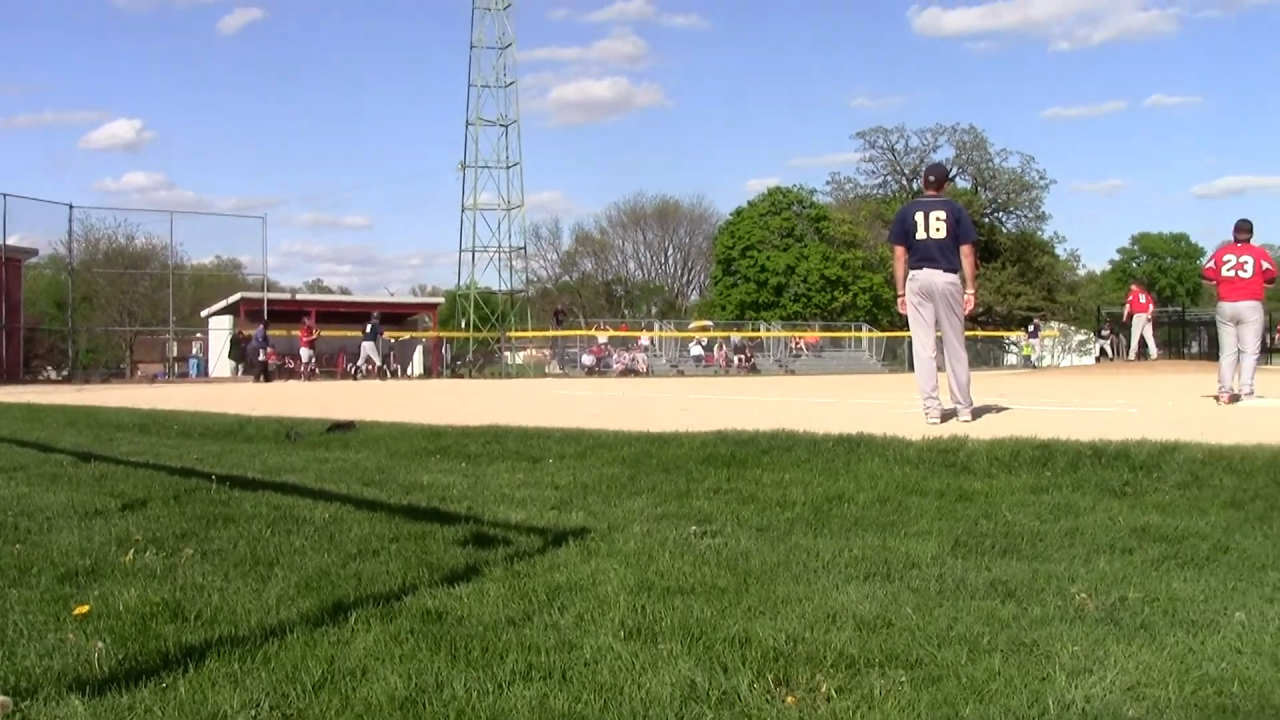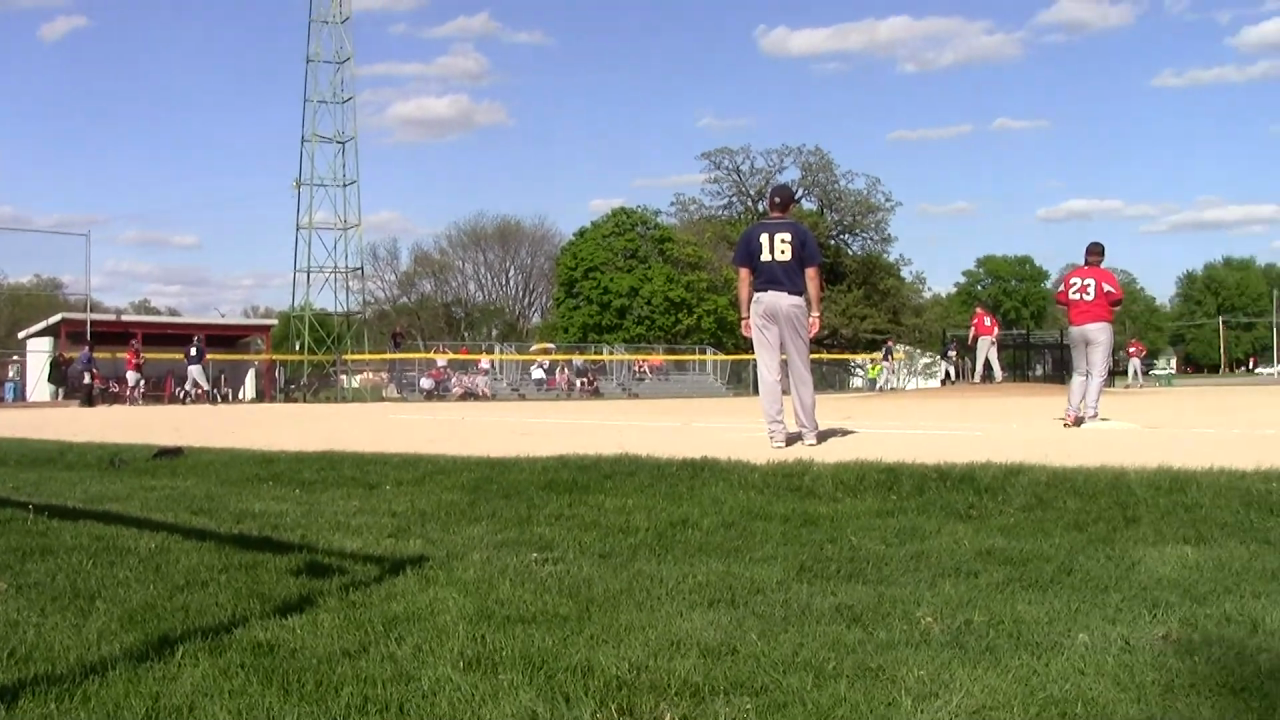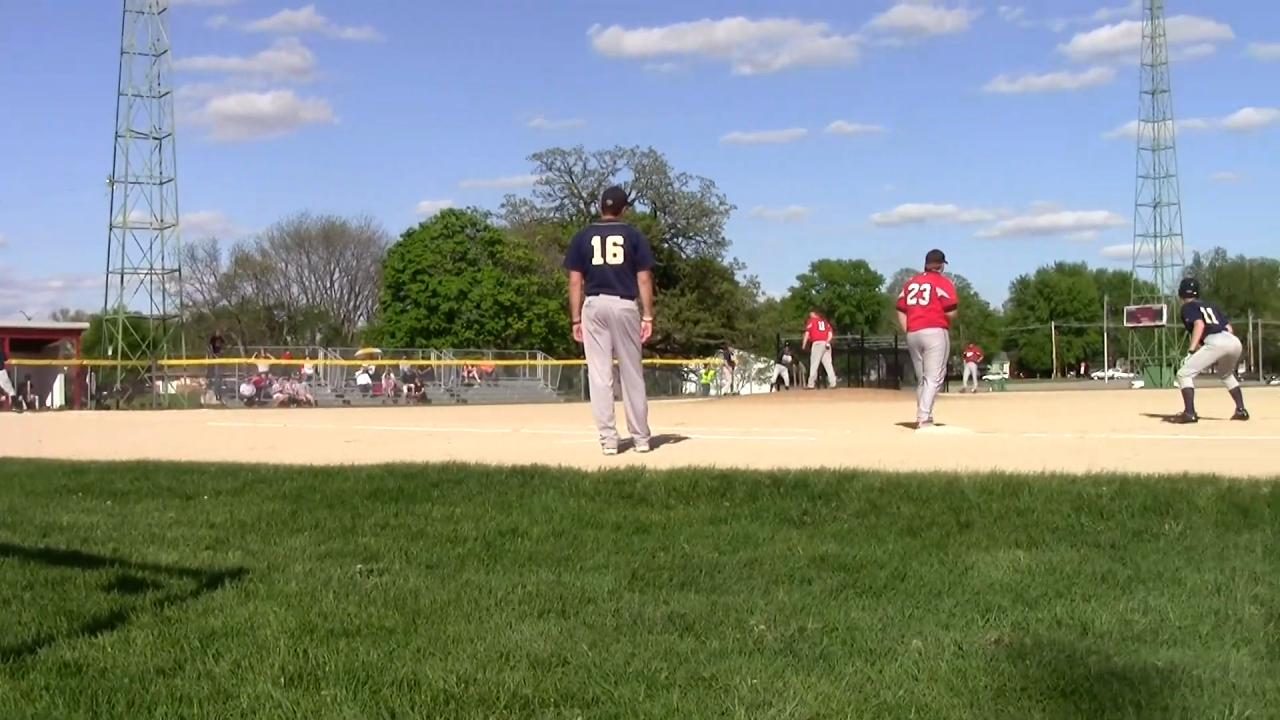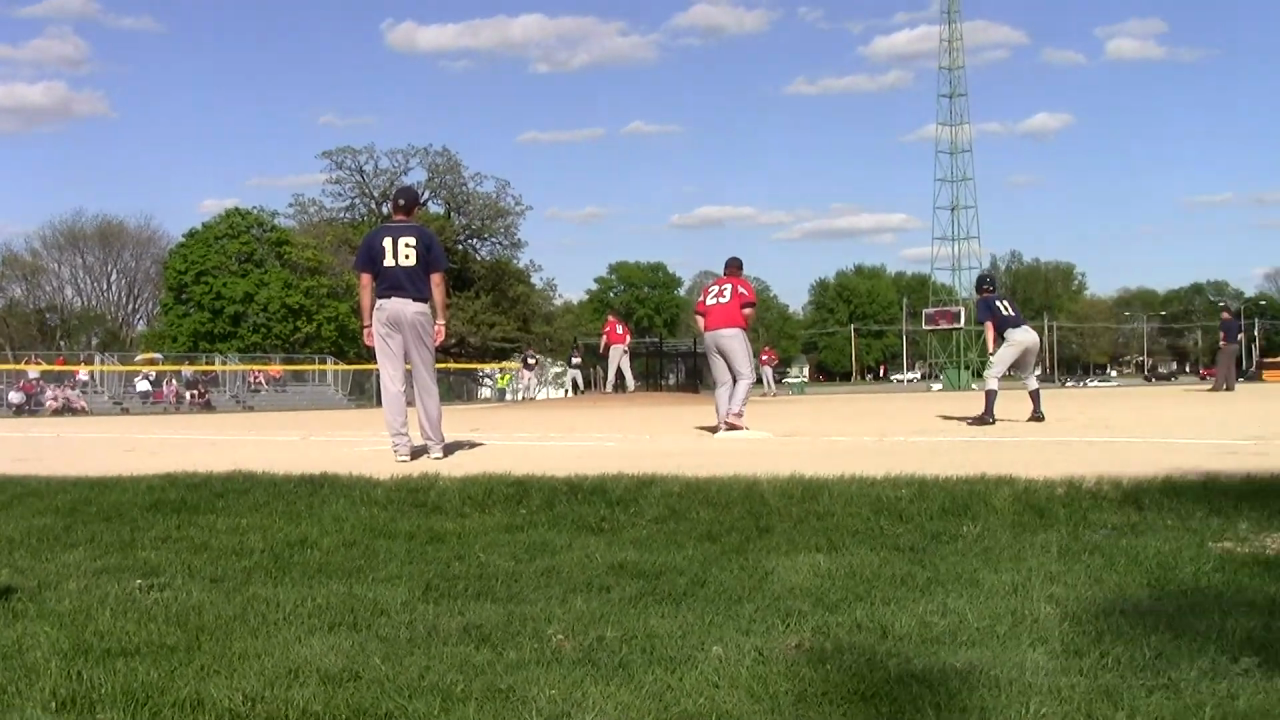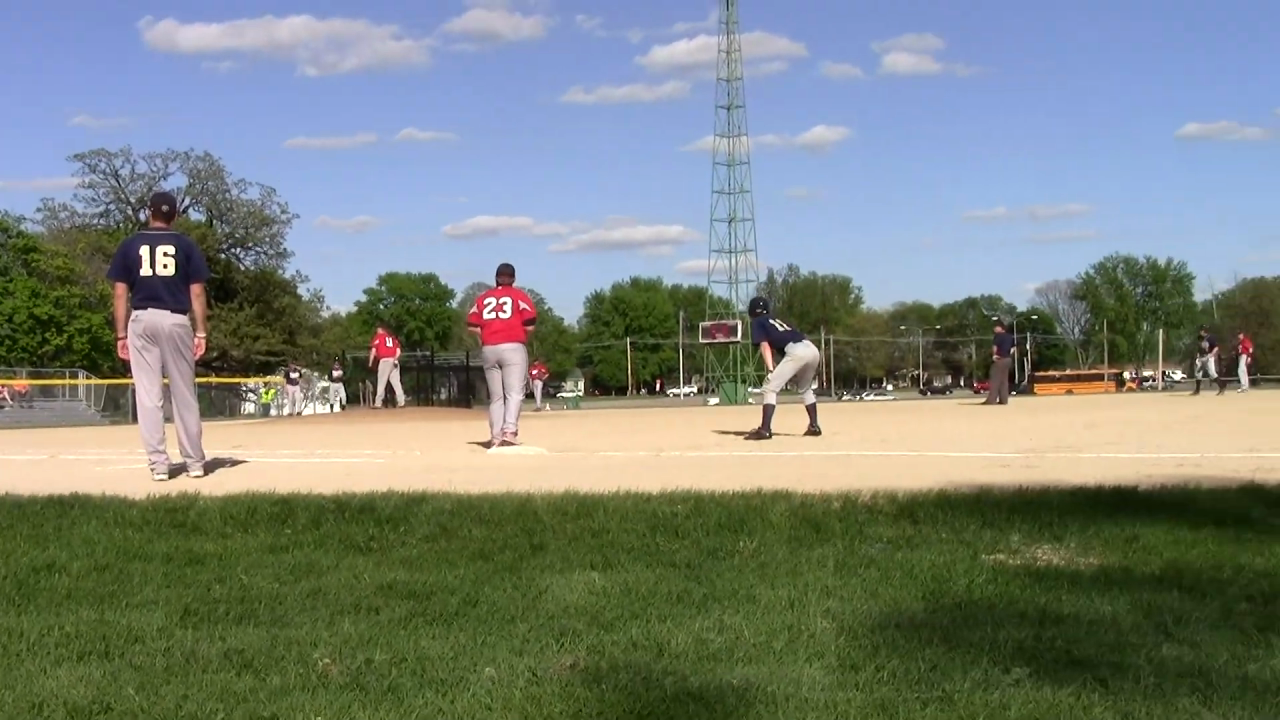
dt=0.4s
person 1, frame 1
left shoulder: (906, 212)
right shoulder: (956, 210)
left elbow: (899, 255)
right elbow: (967, 253)
left wrist: (900, 292)
right wrist: (970, 289)
left hip: (918, 280)
right hip: (948, 280)
left knee: (923, 346)
right knee: (955, 346)
left ankle: (932, 408)
right ankle: (964, 407)
person 1, frame 2
left shoulder: (751, 233)
right shoulder: (801, 232)
left elbow: (744, 277)
right elbow: (812, 275)
left wrist: (744, 314)
right wrist: (815, 312)
left hip: (762, 302)
right hip: (793, 302)
left knee: (768, 370)
right knee: (800, 369)
left ankle: (776, 432)
right ankle: (809, 431)
person 1, frame 3
left shoulder: (583, 236)
right shoulder: (633, 235)
left elbow: (575, 281)
right elbow: (644, 279)
left wrist: (576, 319)
right wrist: (647, 316)
left hip: (594, 306)
right hip: (625, 306)
left knee: (599, 375)
right knee: (632, 374)
left ankle: (608, 438)
right ankle: (641, 437)
person 1, frame 4
left shoulder: (373, 237)
right shoulder: (426, 236)
left elbow: (365, 284)
right elbow: (437, 282)
left wrist: (366, 322)
right wrist: (440, 319)
left hip: (385, 309)
right hip: (417, 309)
left knee: (391, 380)
right knee: (425, 379)
left ankle: (401, 445)
right ankle: (434, 443)
person 1, frame 5
left shoulder: (129, 245)
right shoulder: (186, 245)
left elbow: (120, 294)
right elbow: (197, 293)
left wrist: (121, 334)
right wrist: (201, 332)
left hip: (141, 321)
right hip: (176, 321)
left knee: (148, 396)
right knee: (184, 394)
left ankle: (158, 463)
right ankle: (194, 462)
